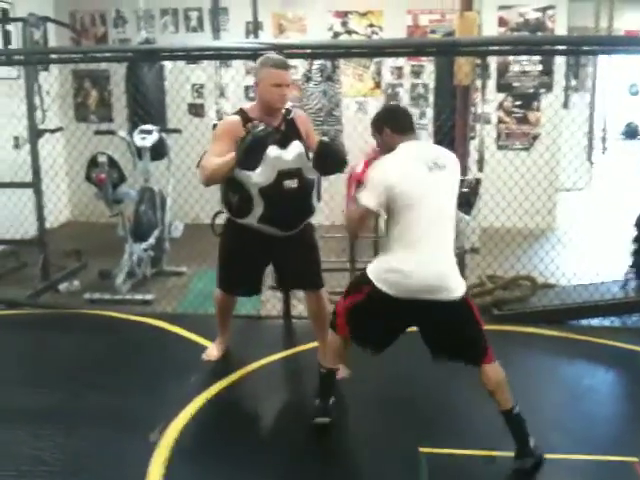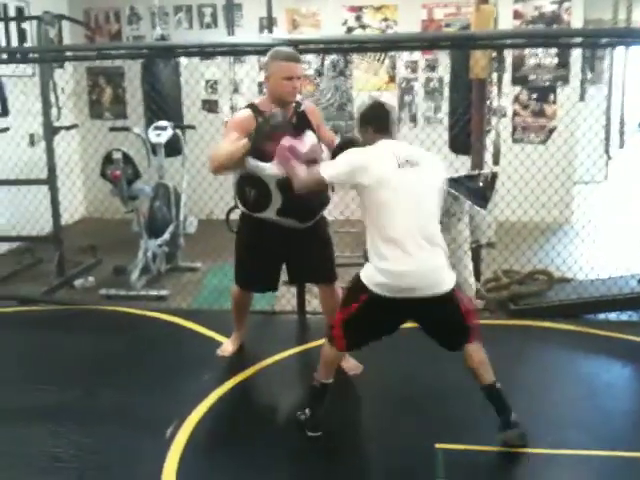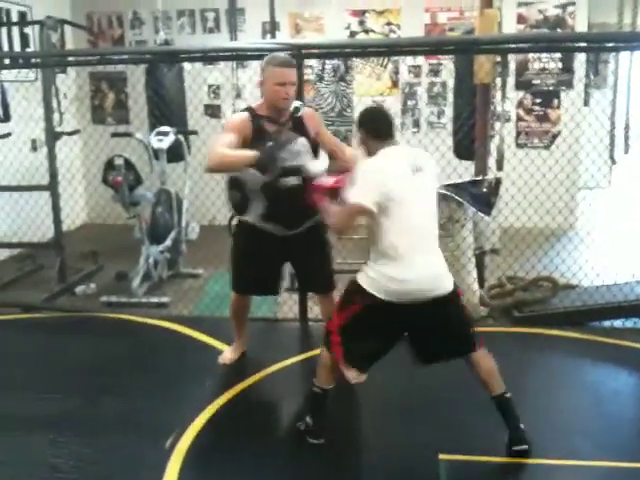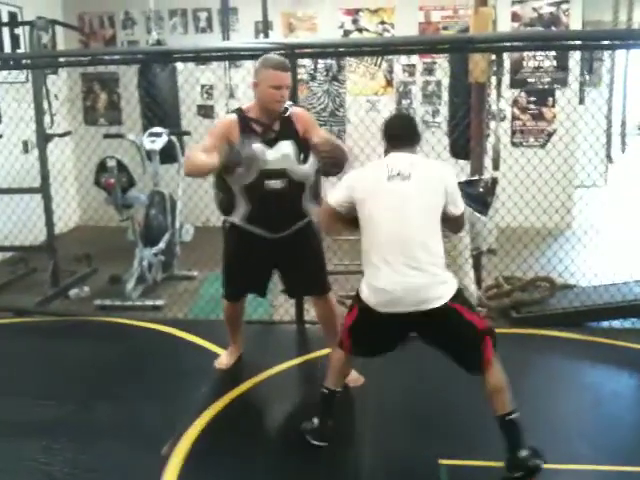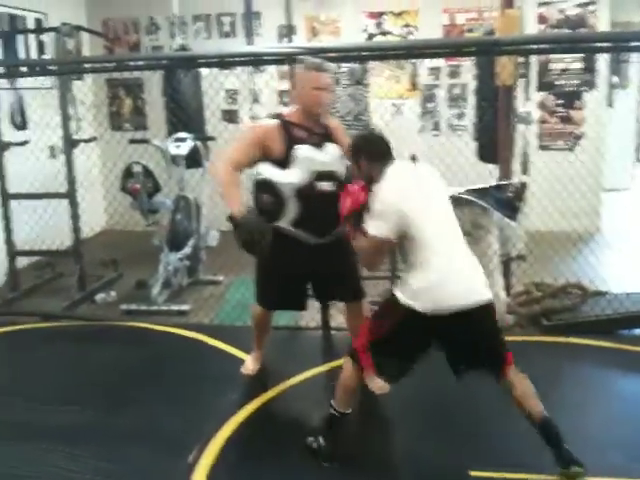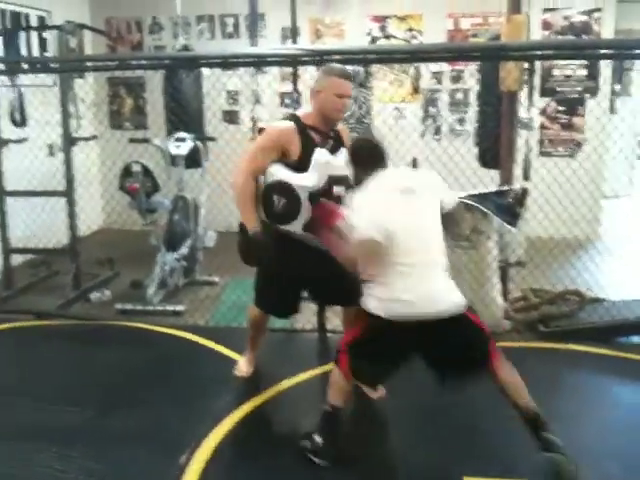
dt=0.2s
person 1, frame 1
left shoulder: (386, 167)
right shoulder: (450, 160)
left elbow: (355, 225)
left wrist: (356, 193)
left hip: (393, 278)
right hip: (444, 282)
left knee: (343, 318)
right knee: (483, 357)
left ankle: (324, 400)
right ankle: (524, 445)
person 1, frame 2
left shoulder: (362, 159)
right shoulder: (431, 162)
left elbow: (304, 183)
left wrist: (287, 159)
left hip: (385, 280)
right hip: (437, 279)
left knee: (339, 335)
right knee: (468, 339)
left ankle: (314, 413)
right ankle: (507, 419)
person 1, frame 3
left shoulder: (372, 170)
right shoulder: (425, 161)
left elbow: (341, 224)
left wrist: (324, 200)
left hip: (387, 285)
right hip: (436, 282)
left knee: (335, 339)
right knee: (472, 347)
left ankle: (315, 419)
right ankle: (514, 430)
person 1, frame 4
left shoulder: (360, 177)
right shoulder: (440, 171)
left elbow: (327, 223)
right elbow: (457, 225)
left hip: (380, 294)
right hip: (434, 293)
left knee: (346, 343)
right knee: (487, 355)
left ankle: (321, 423)
right ankle: (518, 450)
person 1, frame 5
left shoulder: (386, 193)
right shoulder: (424, 172)
left elbow: (369, 259)
left wrist: (353, 224)
left hip: (421, 298)
right hip: (471, 293)
left knee: (360, 354)
right knee: (506, 369)
left ankle: (330, 438)
person 1, frame 6
left shoulder: (365, 200)
right shoulder: (426, 180)
left elbow: (364, 264)
right elbow: (450, 206)
left hip: (390, 308)
right hip: (444, 302)
left knee: (346, 359)
right knee: (493, 361)
left ankle: (324, 440)
right ankle: (544, 436)
person 2, frame 1
left shoulder: (299, 119)
right shoulder: (233, 125)
left elbow: (319, 156)
right elbow: (207, 175)
left wrist: (330, 156)
right wrist: (239, 156)
left hip: (294, 224)
right hip: (247, 227)
left knee: (314, 289)
right knee: (228, 289)
left ankle: (325, 352)
right ankle: (222, 339)
person 2, frame 2
left shoulder: (309, 112)
right shoulder: (246, 119)
left elbow: (330, 143)
right elbow: (217, 163)
right wrist: (253, 140)
right hip: (262, 222)
left knee: (327, 282)
right knee: (245, 284)
right ankle: (238, 334)
person 2, frame 3
left shoulder: (307, 117)
right shoulder: (241, 122)
left elbow: (337, 149)
right elbow: (214, 159)
left wrist: (354, 164)
right wrist: (259, 156)
left hip: (306, 225)
right hip: (258, 228)
left knee: (325, 290)
right knee: (242, 290)
right ankle: (239, 341)
person 2, frame 4
left shoulder: (299, 118)
right shoulder: (230, 125)
left elbow: (331, 148)
right elbow: (191, 164)
left wrist: (333, 150)
right wrist: (223, 161)
left hip: (296, 229)
right hip: (248, 231)
left knee: (321, 293)
right knee: (233, 295)
right ankle: (235, 346)
person 2, frame 5
left shoulder: (332, 127)
right shoulder: (270, 130)
right elbow: (227, 167)
right wrist: (238, 212)
left hip: (331, 235)
right hip: (284, 237)
left knee: (355, 300)
right knee: (267, 303)
right ankle: (258, 351)
person 2, frame 6
left shoulder: (340, 134)
right shoulder: (284, 132)
right elbow: (243, 175)
right wrist: (253, 227)
right hip: (287, 241)
left knee: (354, 304)
right knee: (265, 306)
right ankle: (251, 353)
